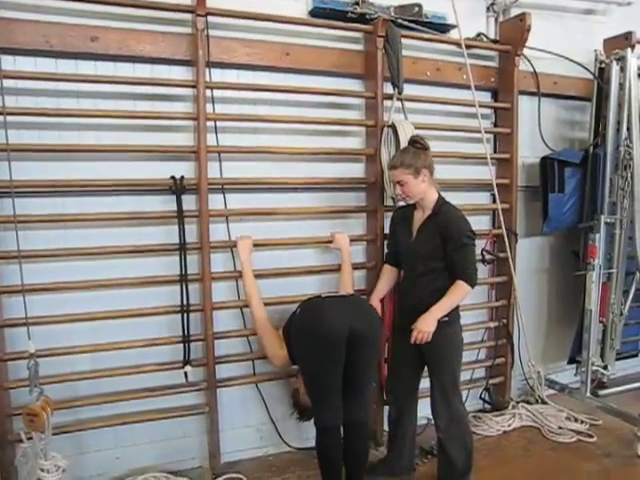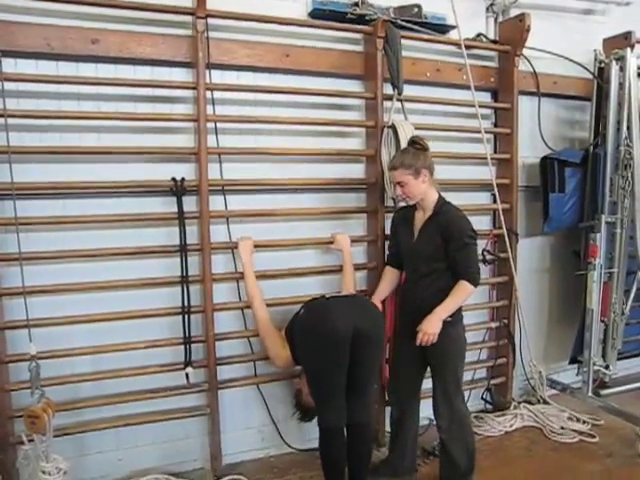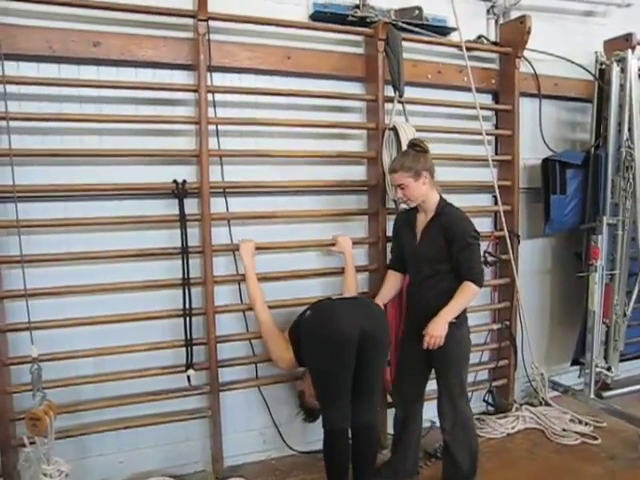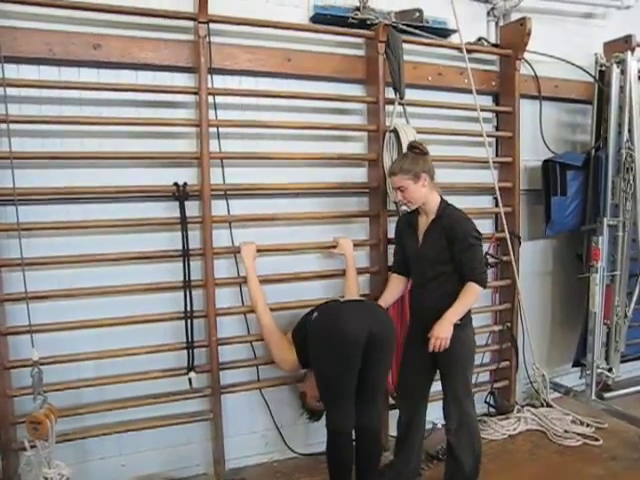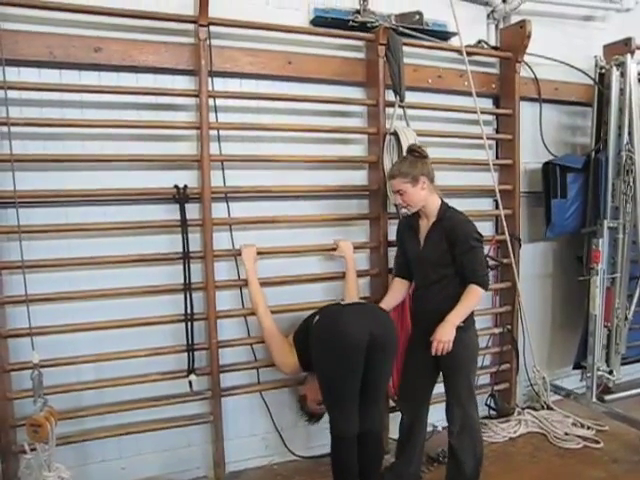
dt=0.1s
person 1, frame 1
left shoulder: (452, 220)
right shoulder: (400, 217)
left elbow: (466, 279)
left wrist: (433, 315)
right wrist: (376, 296)
left hip: (441, 324)
right hip: (405, 320)
left knee: (445, 402)
right knee: (399, 393)
person 1, frame 2
left shoulder: (453, 220)
right shoulder: (401, 218)
left elbow: (469, 279)
left wrist: (437, 316)
right wrist: (377, 298)
left hip: (444, 325)
right hip: (408, 321)
left knee: (448, 402)
right knee: (401, 394)
person 1, frame 3
left shoulder: (455, 221)
right shoulder: (403, 221)
left elbow: (473, 279)
left wrist: (443, 319)
right wrist: (379, 302)
left hip: (449, 327)
right hip: (413, 324)
left knee: (452, 404)
right knee: (405, 396)
person 1, frame 4
left shoulder: (457, 223)
right shoulder: (405, 224)
left elbow: (476, 280)
left wrist: (448, 321)
right wrist: (380, 305)
left hip: (454, 329)
right hip: (418, 326)
left knee: (457, 405)
right knee: (409, 398)
person 1, frame 5
left shoulder: (458, 225)
right shoulder: (406, 227)
left elbow: (478, 282)
left wrist: (450, 324)
right wrist: (381, 309)
left hip: (456, 332)
right hip: (421, 329)
left knee: (460, 408)
right knee: (410, 401)
person 2, frame 1
left shoulder: (281, 354)
left elbow: (256, 304)
right elbow: (347, 294)
left wrist: (245, 257)
left hip: (318, 324)
right hip: (363, 313)
left knee: (328, 422)
right knee: (357, 417)
person 2, frame 2
left shoulder: (285, 355)
left elbow: (257, 305)
right elbow: (349, 293)
left wrist: (246, 259)
right wrist: (346, 251)
left hip: (322, 323)
right hip: (367, 313)
left knee: (332, 422)
right knee: (360, 417)
person 2, frame 3
left shoulder: (288, 356)
left elbow: (259, 306)
right elbow: (350, 296)
left wrist: (248, 261)
right wrist: (347, 252)
left hip: (328, 325)
right hip: (372, 315)
left knee: (336, 424)
right knee: (366, 419)
person 2, frame 4
left shoulder: (290, 358)
left elbow: (261, 308)
right elbow: (352, 298)
left wrist: (249, 263)
right wrist: (349, 255)
left hip: (335, 328)
right hip: (378, 318)
left knee: (340, 425)
right knee: (370, 422)
person 2, frame 5
left shoulder: (291, 361)
left elbow: (262, 310)
right elbow: (352, 303)
left wrist: (250, 265)
left hip: (337, 331)
right hip: (380, 320)
left knee: (344, 429)
right knee: (372, 425)
